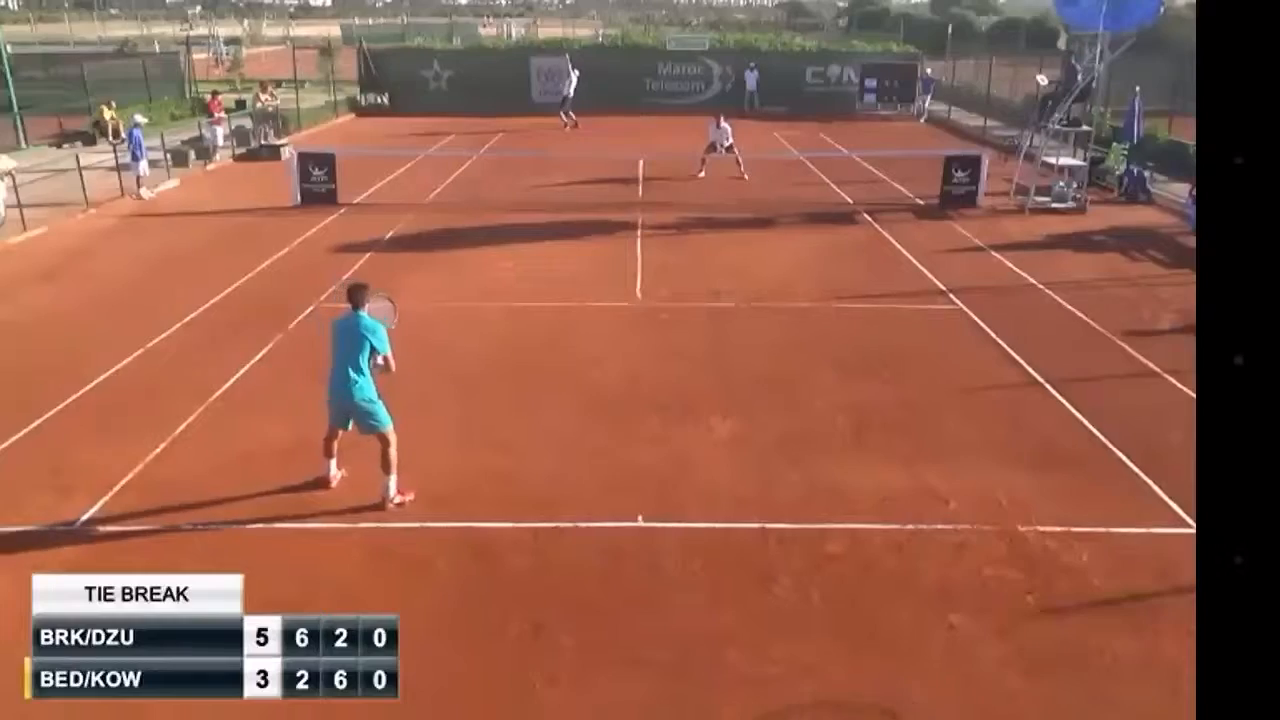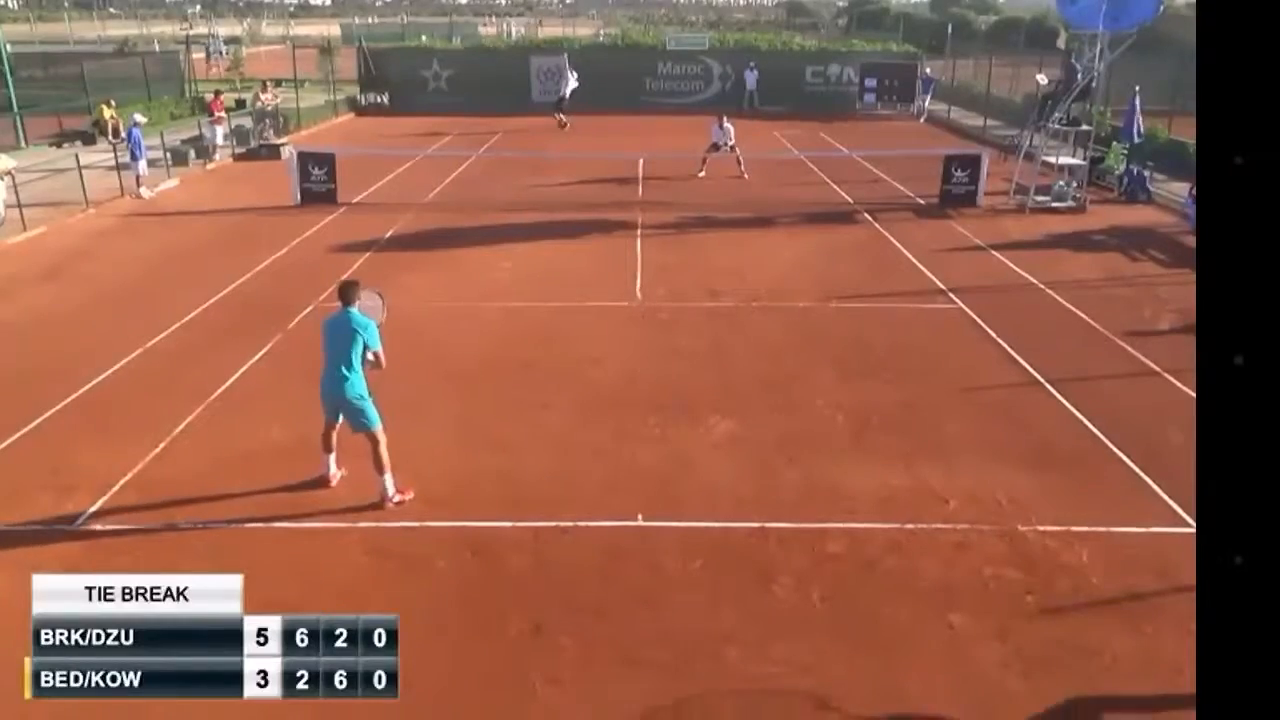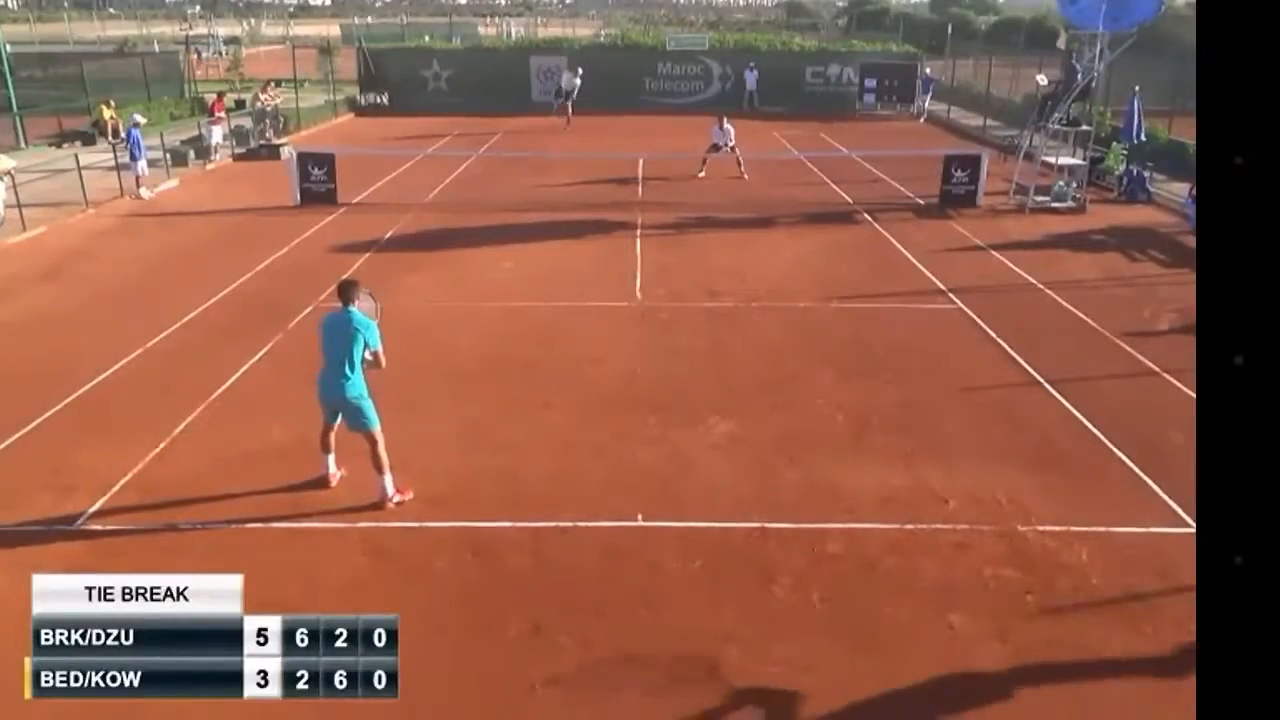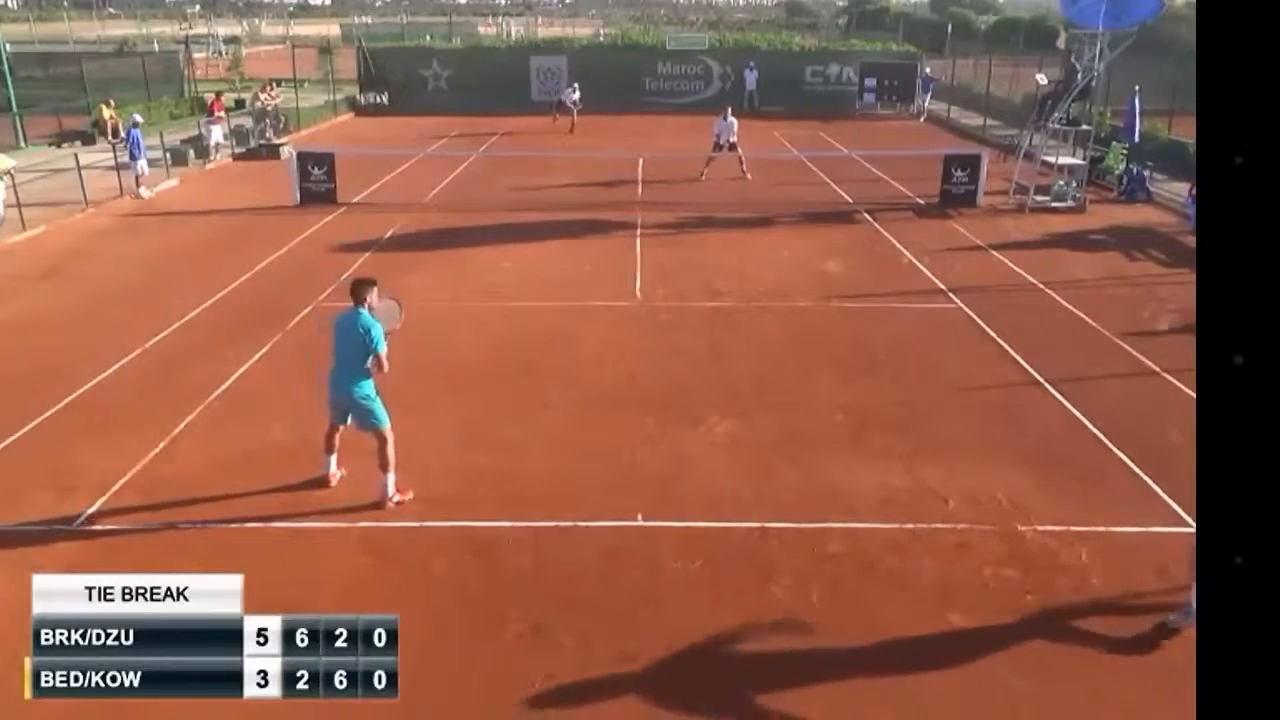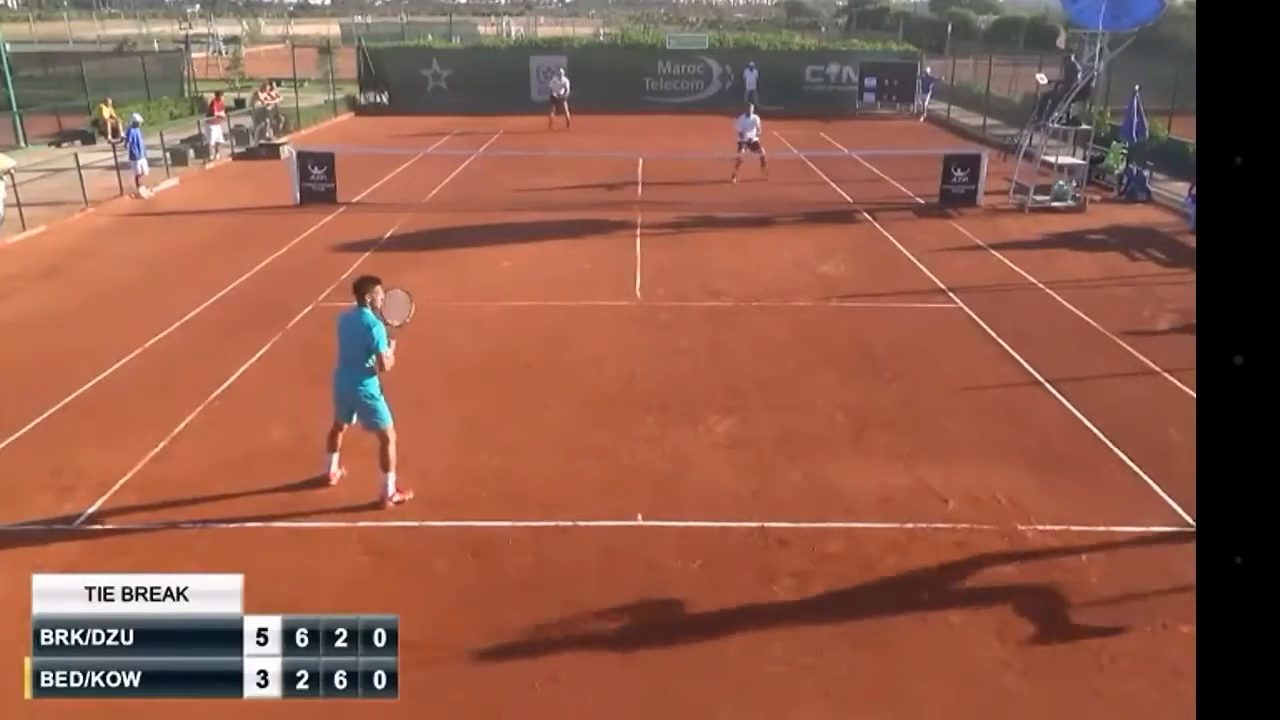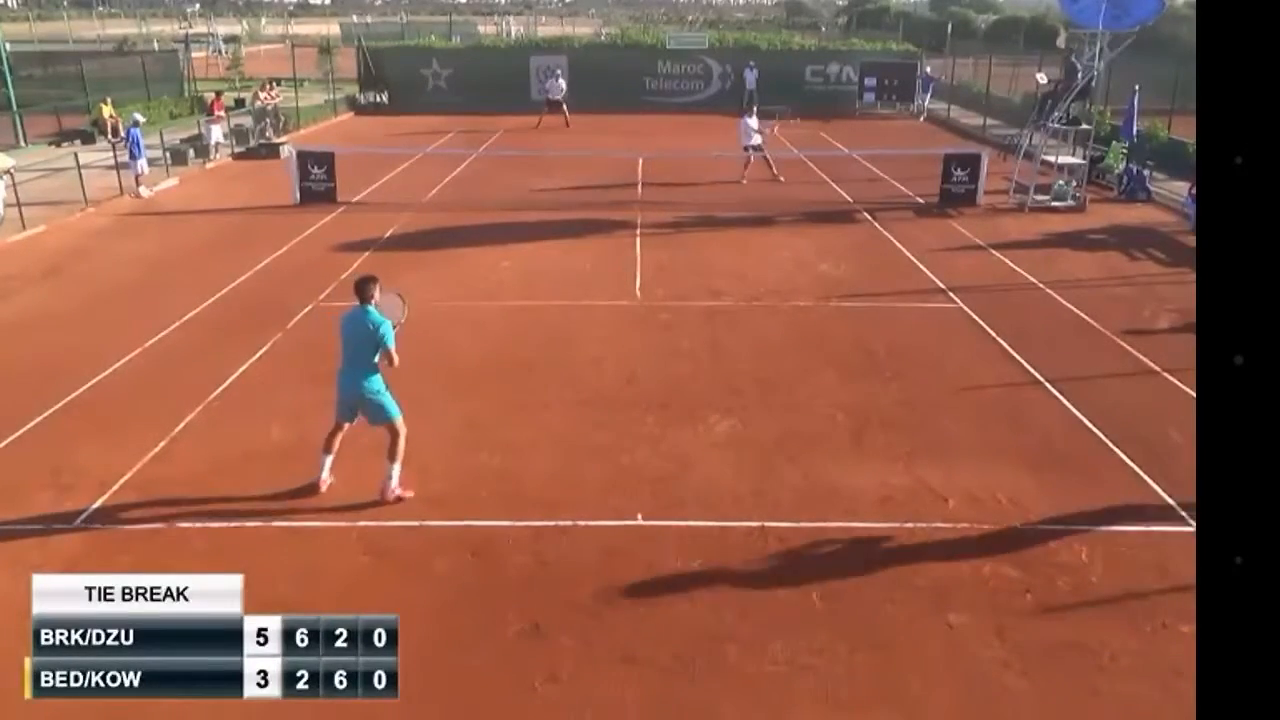
dt=0.4s
person 1, frame 1
left shoulder: (338, 324)
right shoulder: (375, 329)
right elbow: (390, 367)
left hip: (336, 391)
right hip: (361, 394)
left knee: (333, 434)
right knee: (389, 440)
left ankle: (331, 474)
right ankle: (391, 494)
person 1, frame 2
left shoulder: (328, 322)
right shoulder: (365, 325)
right elbow: (381, 364)
left hip: (328, 387)
right hip: (352, 391)
left knee: (330, 427)
right knee: (378, 439)
left ankle: (331, 472)
right ankle: (390, 493)
person 1, frame 3
left shoulder: (327, 322)
right shoulder: (366, 325)
right elbow: (380, 363)
left hip: (327, 387)
right hip: (352, 391)
left knee: (328, 427)
right knee: (376, 440)
left ankle: (331, 473)
right ankle: (389, 493)
person 1, frame 4
left shoulder: (341, 320)
right shoulder: (372, 326)
right elbow: (383, 368)
right wrist: (383, 354)
left hip: (337, 386)
right hip: (360, 391)
left knee: (334, 428)
right knee: (386, 438)
left ankle: (331, 472)
right ankle: (390, 492)
person 1, frame 5
left shoulder: (344, 319)
right shoulder: (374, 326)
right elbow: (383, 366)
left wrist: (384, 349)
right wrist: (391, 352)
left hip: (342, 385)
right hip: (365, 390)
left knee: (339, 427)
right knee: (388, 438)
left ankle: (332, 471)
right ankle: (389, 492)
person 1, frame 6
left shoulder: (347, 319)
right shoulder: (381, 323)
right elbow: (393, 362)
right wrist: (391, 351)
left hip: (346, 384)
right hip: (369, 386)
left knee: (339, 428)
right knee: (398, 431)
left ankle: (323, 477)
right ankle: (391, 487)
